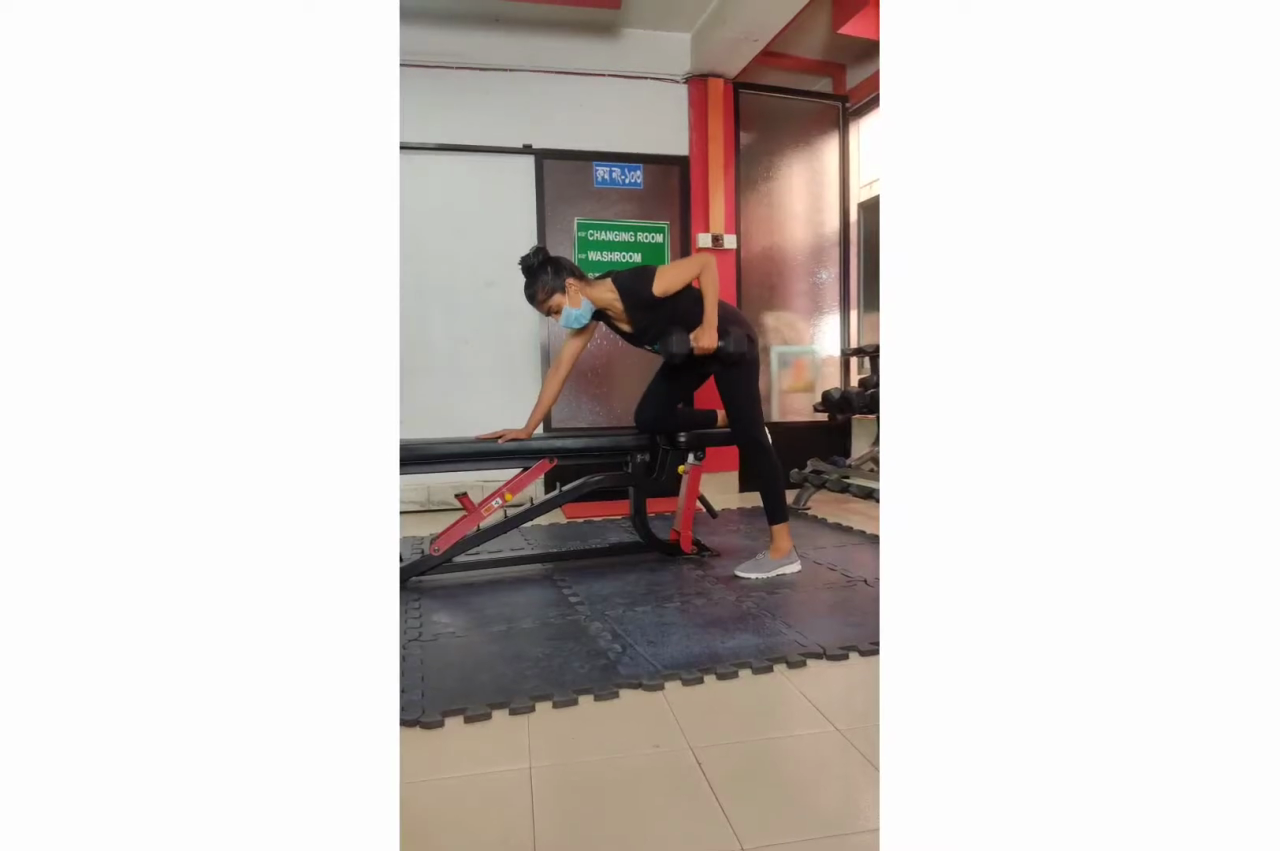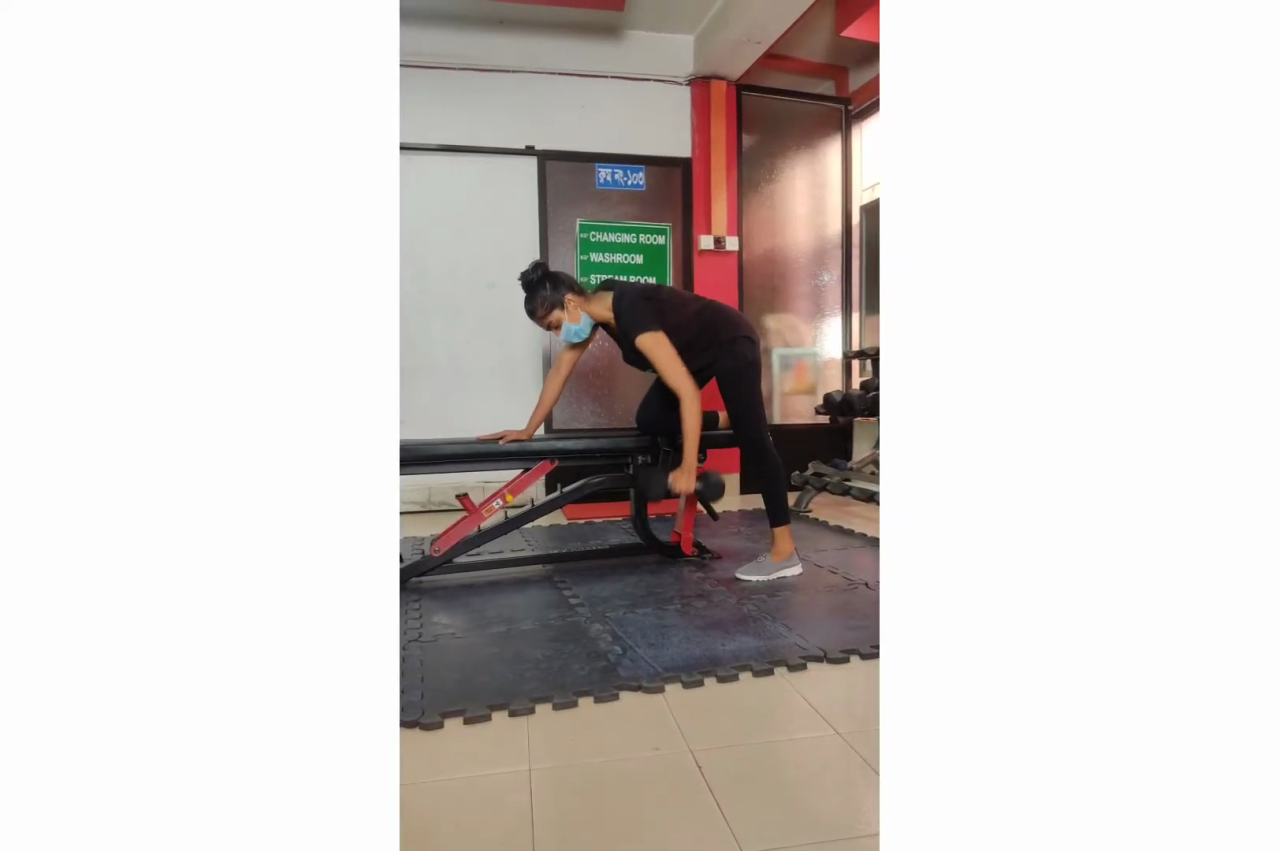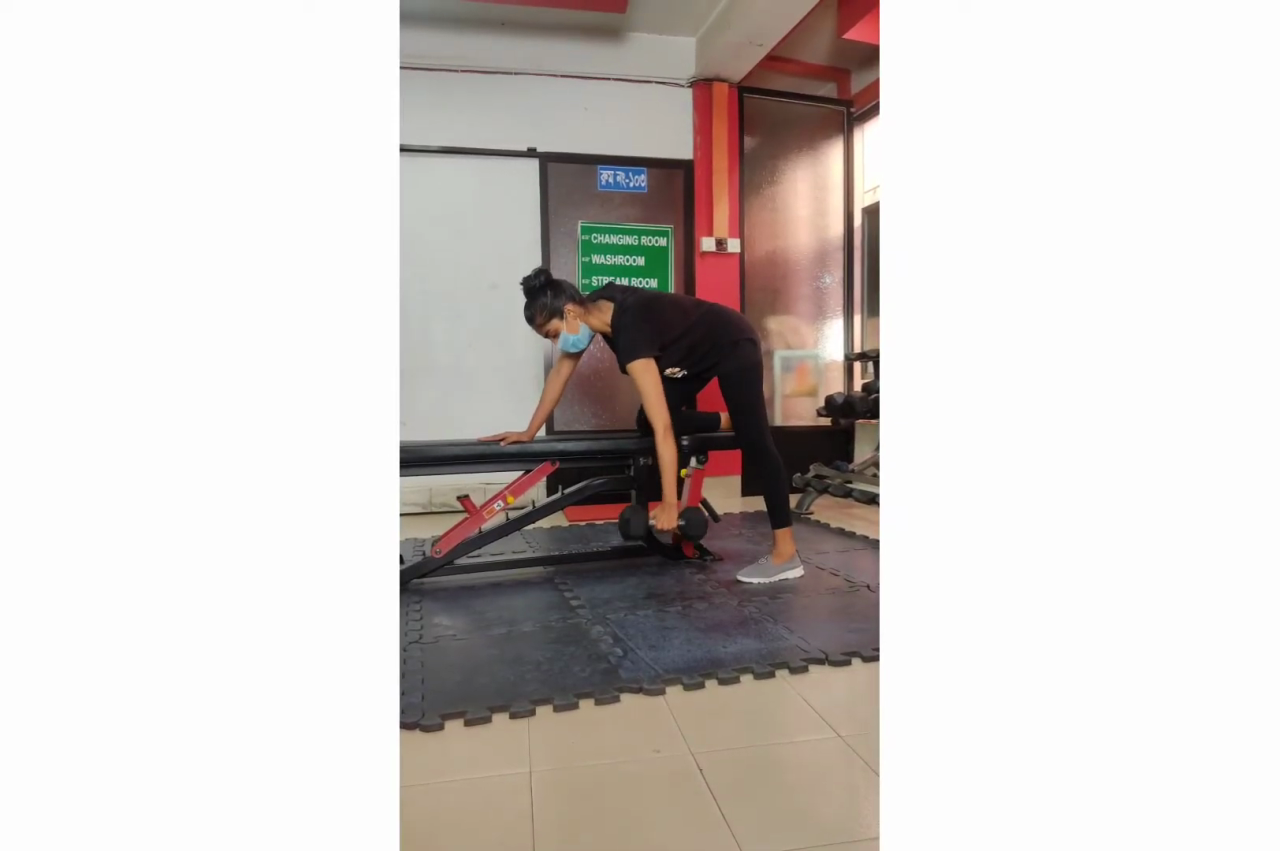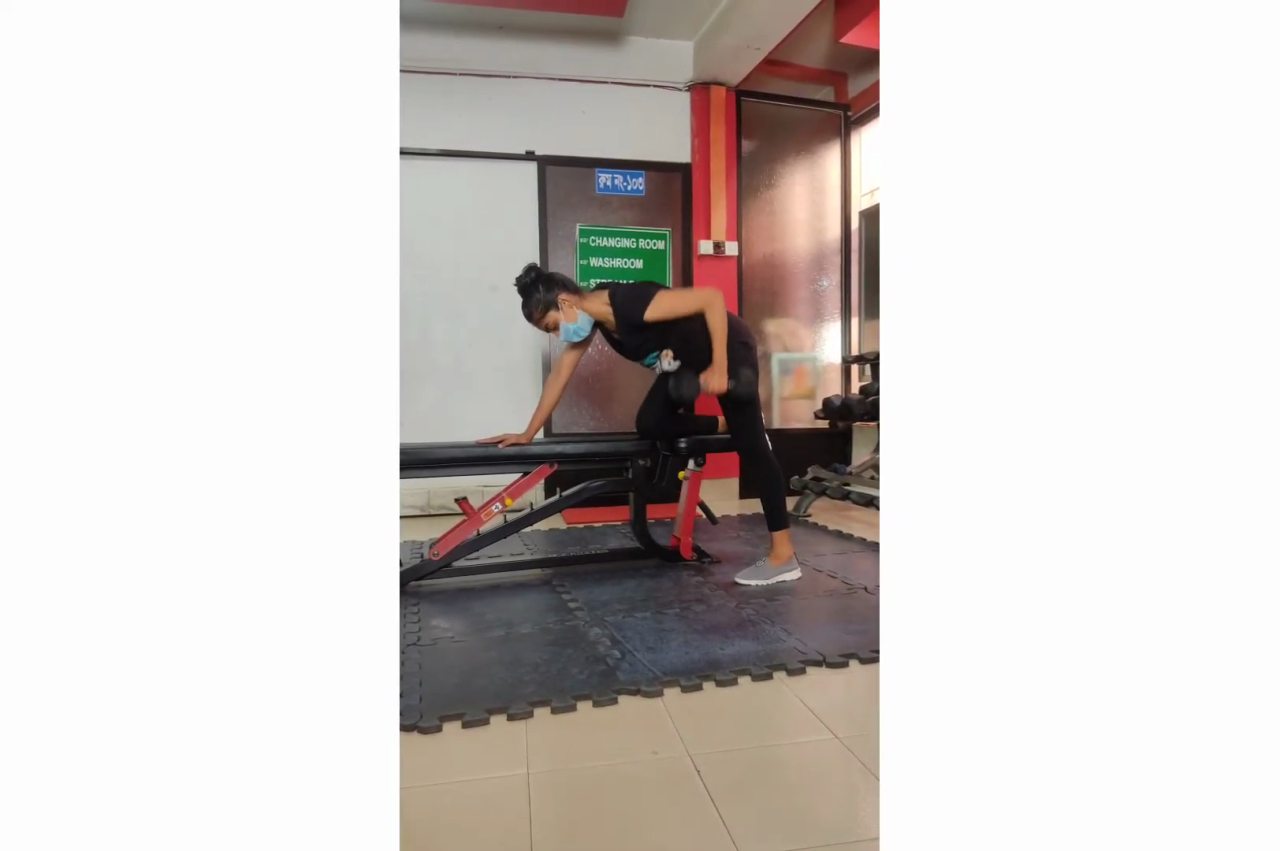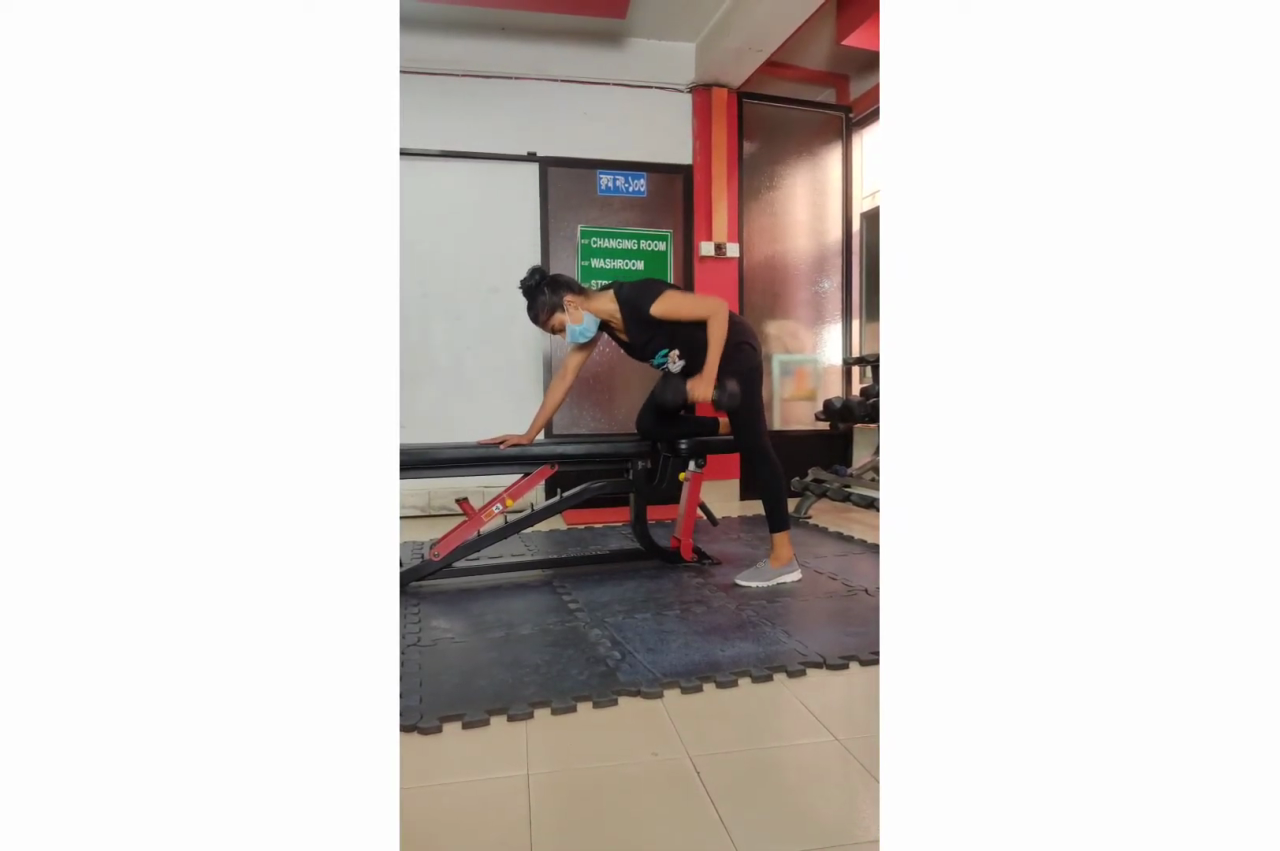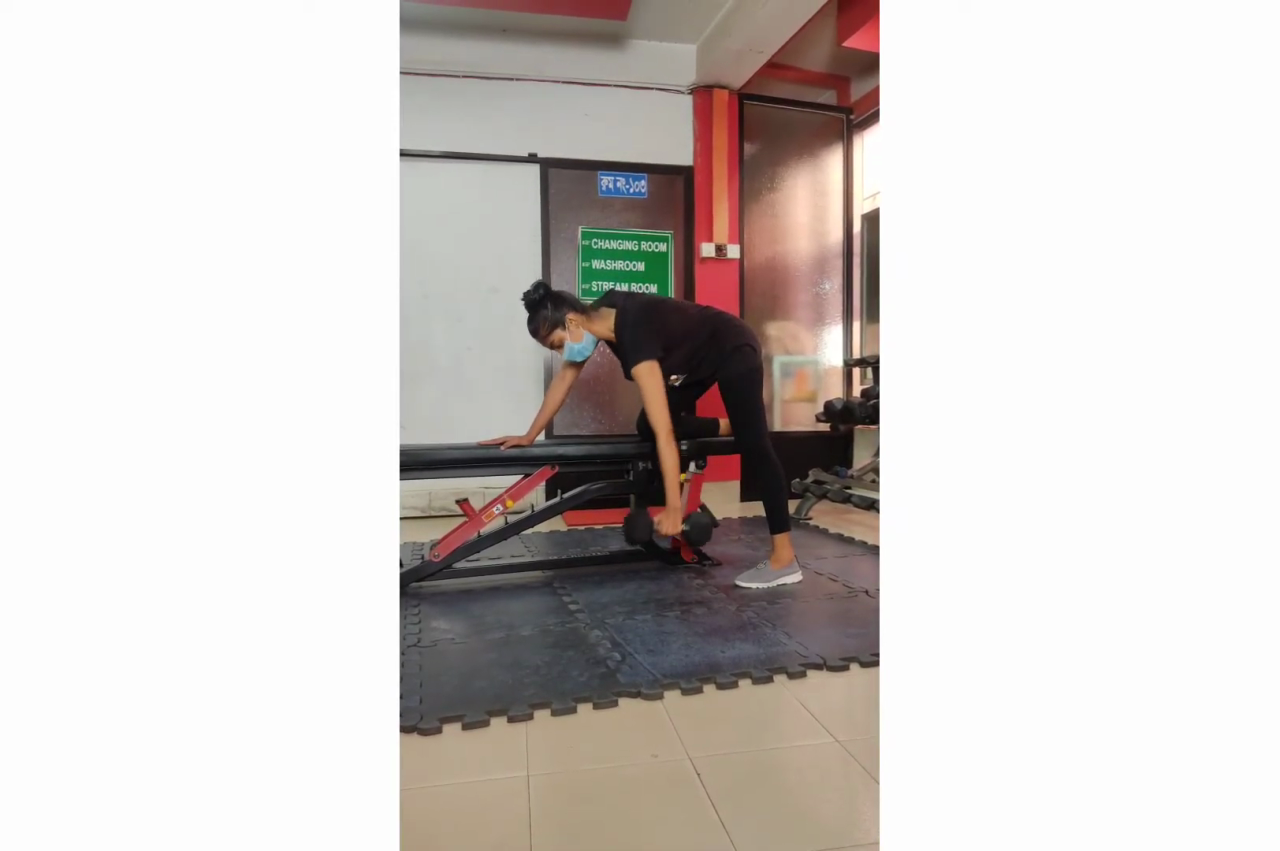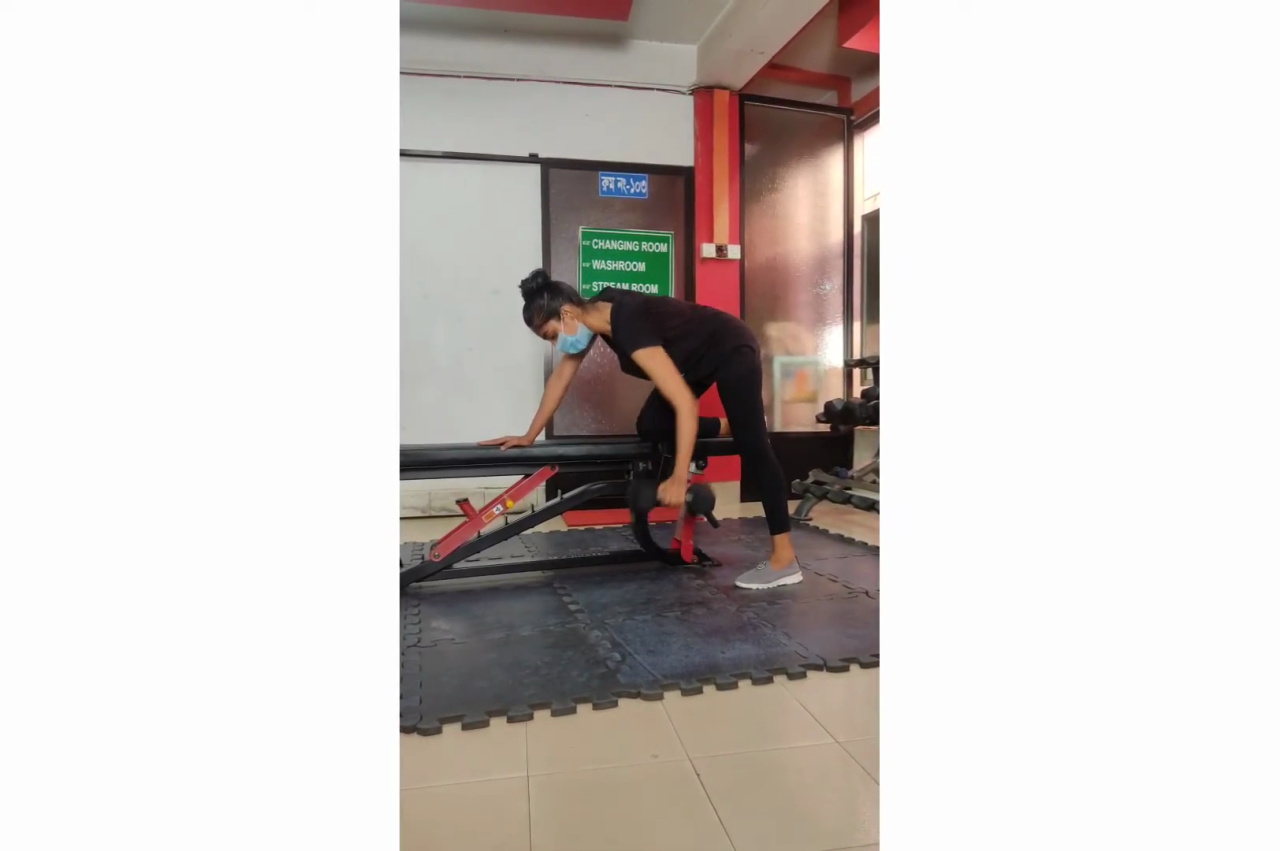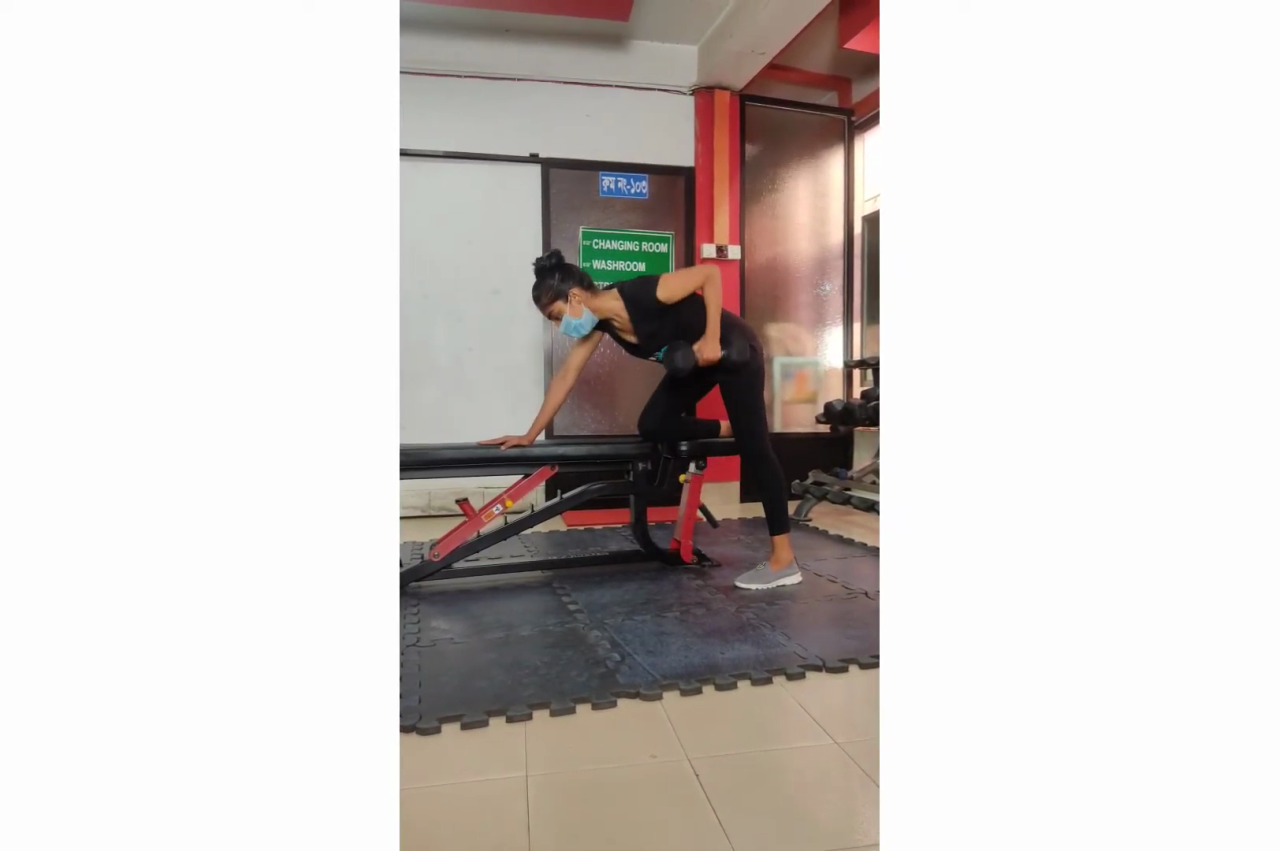
dt=0.5s
person 1, frame 1
left shoulder: (636, 287)
right shoulder: (594, 303)
left elbow: (706, 261)
right elbow: (561, 365)
left wrist: (708, 328)
right wrist: (528, 428)
right hip: (687, 350)
left knee: (750, 440)
right knee: (649, 419)
left ankle: (783, 550)
right ankle: (729, 418)
person 1, frame 2
left shoulder: (633, 315)
right shoulder: (596, 305)
left elbow: (687, 391)
right elbow: (561, 368)
left wrist: (688, 468)
right wrist: (528, 430)
left hip: (731, 343)
right hip: (695, 351)
left knee: (753, 443)
right knee: (650, 421)
left ankle: (784, 551)
right ankle: (732, 420)
person 1, frame 3
left shoulder: (630, 331)
right shoulder: (594, 309)
left elbow: (663, 427)
right elbow: (561, 371)
left wrist: (669, 502)
right wrist: (529, 432)
left hip: (732, 345)
right hip: (693, 353)
left knee: (755, 445)
right knee: (646, 422)
left ankle: (786, 554)
right ankle: (732, 421)
person 1, frame 4
left shoulder: (629, 305)
right shoulder: (591, 310)
left elbow: (712, 298)
right elbow: (561, 372)
left wrist: (719, 369)
right wrist: (528, 434)
left hip: (729, 345)
right hip: (690, 355)
left knee: (750, 447)
right knee: (650, 426)
left ankle: (783, 556)
right ankle: (734, 422)
person 1, frame 5
left shoulder: (637, 300)
right shoulder: (599, 313)
left elbow: (719, 309)
right elbow: (566, 373)
left wrist: (707, 376)
right wrist: (530, 434)
left hip: (731, 346)
right hip: (691, 358)
left knee: (753, 448)
right knee: (650, 426)
left ankle: (784, 557)
right ankle: (734, 426)
person 1, frame 6
left shoulder: (634, 336)
right shoulder: (598, 315)
left elbow: (665, 432)
right elbow: (565, 377)
left wrist: (673, 508)
right wrist: (529, 436)
left hip: (733, 350)
right hip: (695, 357)
left knee: (754, 449)
right knee: (647, 429)
left ankle: (784, 558)
right ankle: (732, 427)
person 1, frame 7
left shoulder: (630, 326)
right shoulder: (595, 312)
left elbow: (686, 403)
right elbow: (561, 376)
left wrist: (680, 478)
right wrist: (529, 436)
left hip: (732, 349)
right hip: (695, 357)
left knee: (753, 449)
right knee: (650, 427)
left ankle: (784, 559)
right ankle: (733, 426)
person 1, frame 8
left shoulder: (641, 295)
right shoulder: (600, 316)
left elbow: (710, 273)
right elbow: (567, 375)
left wrist: (711, 339)
right wrist: (530, 436)
right hip: (692, 358)
left knee: (754, 450)
right knee: (653, 427)
left ankle: (784, 559)
right ankle: (733, 428)
